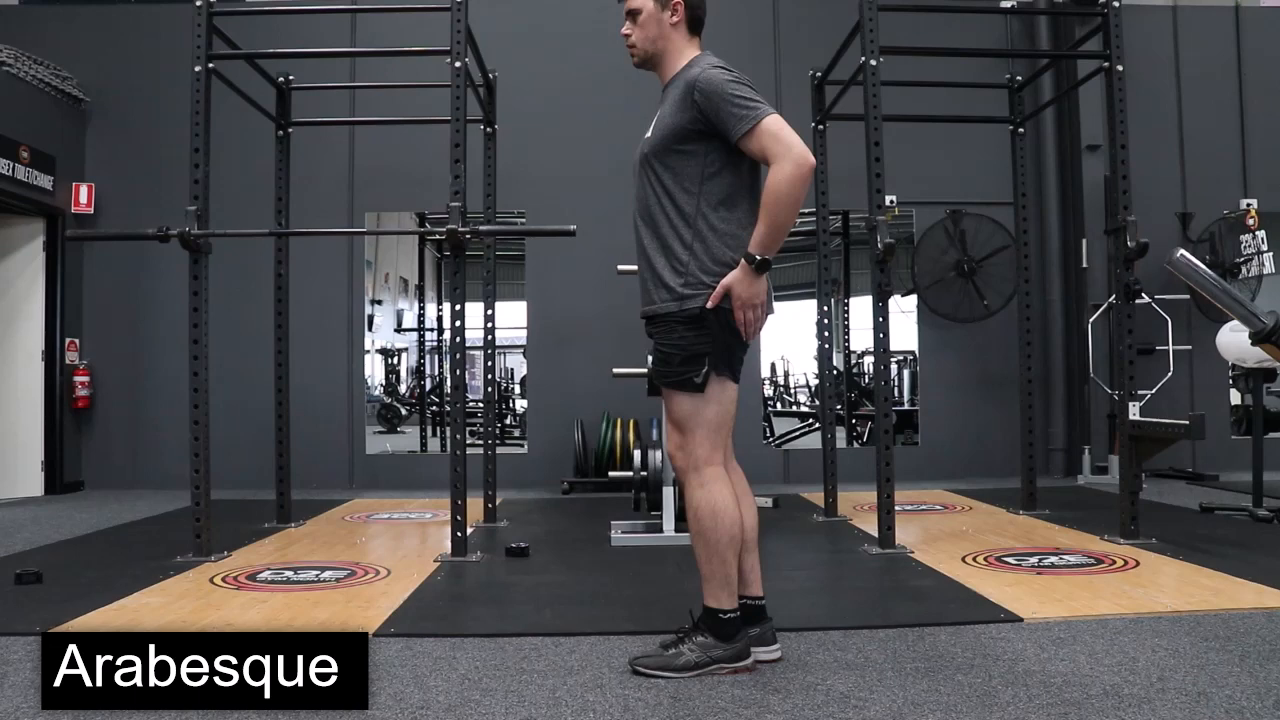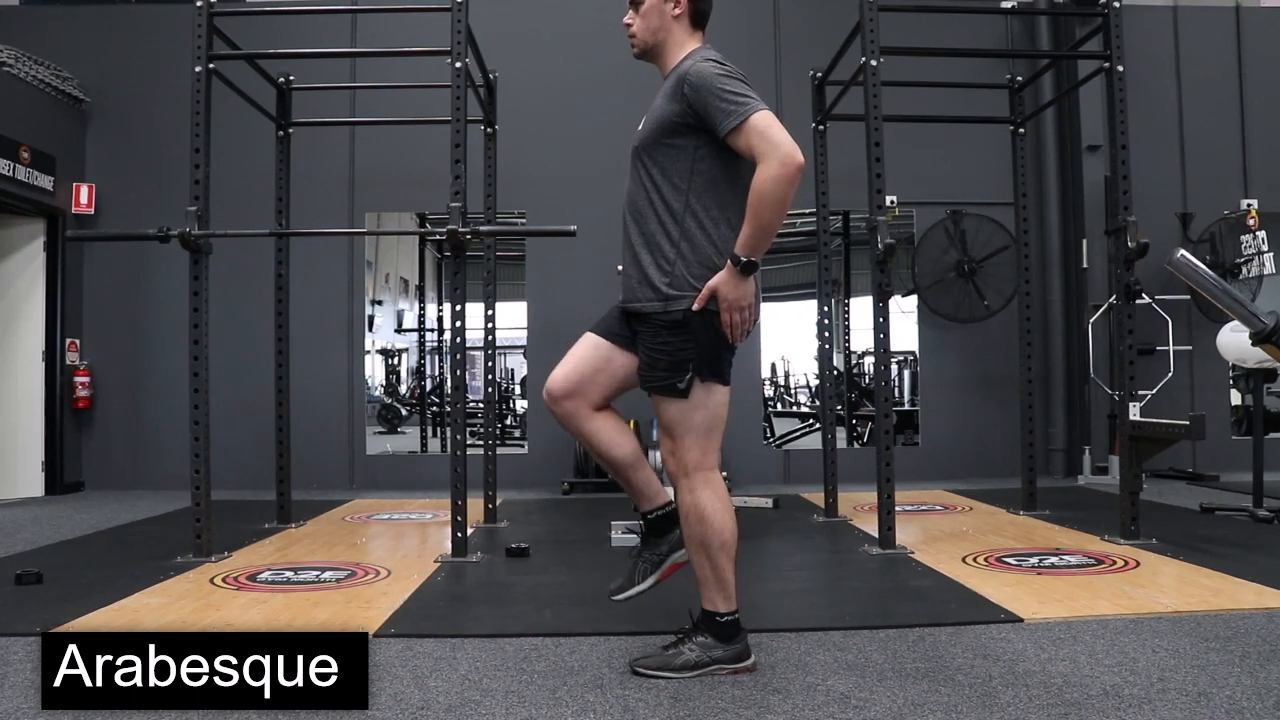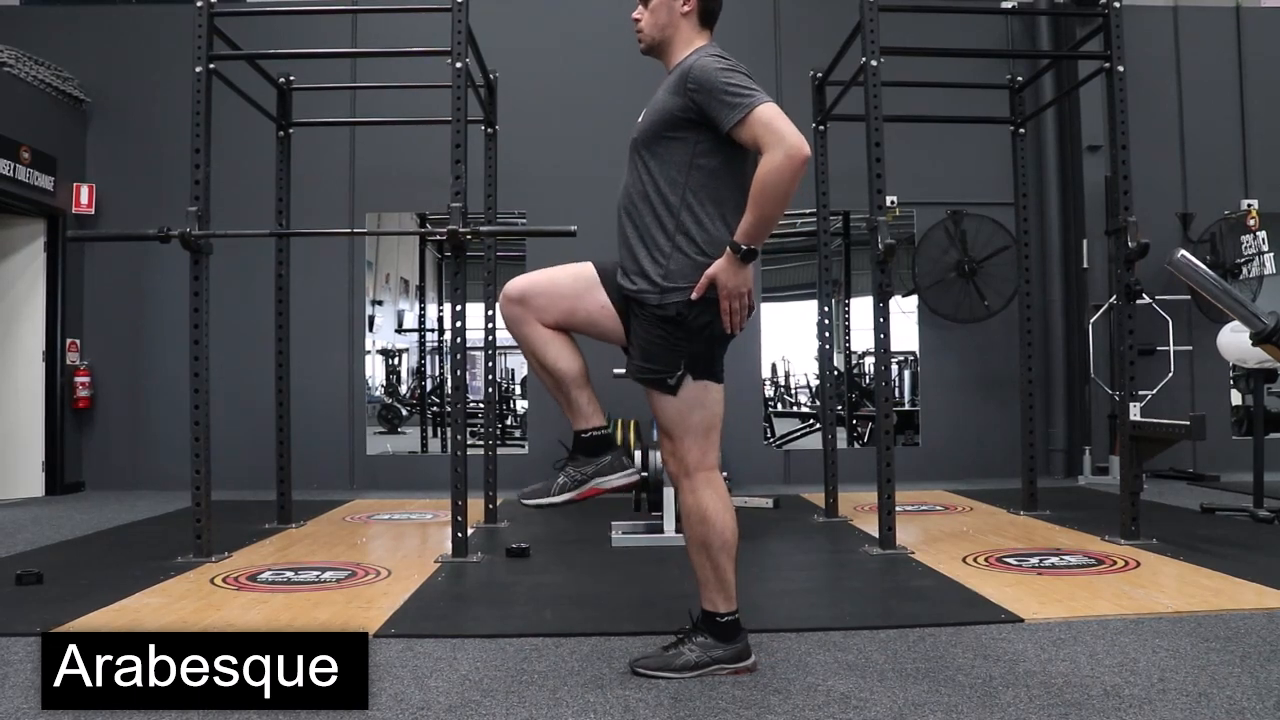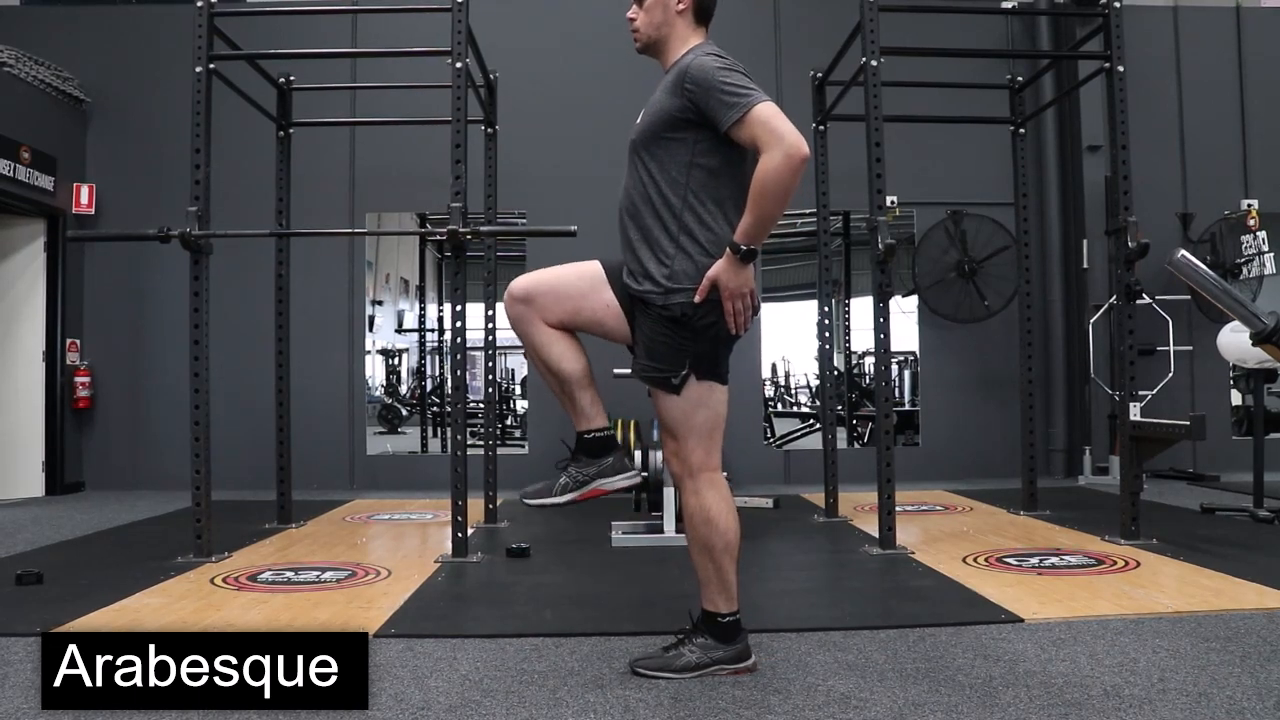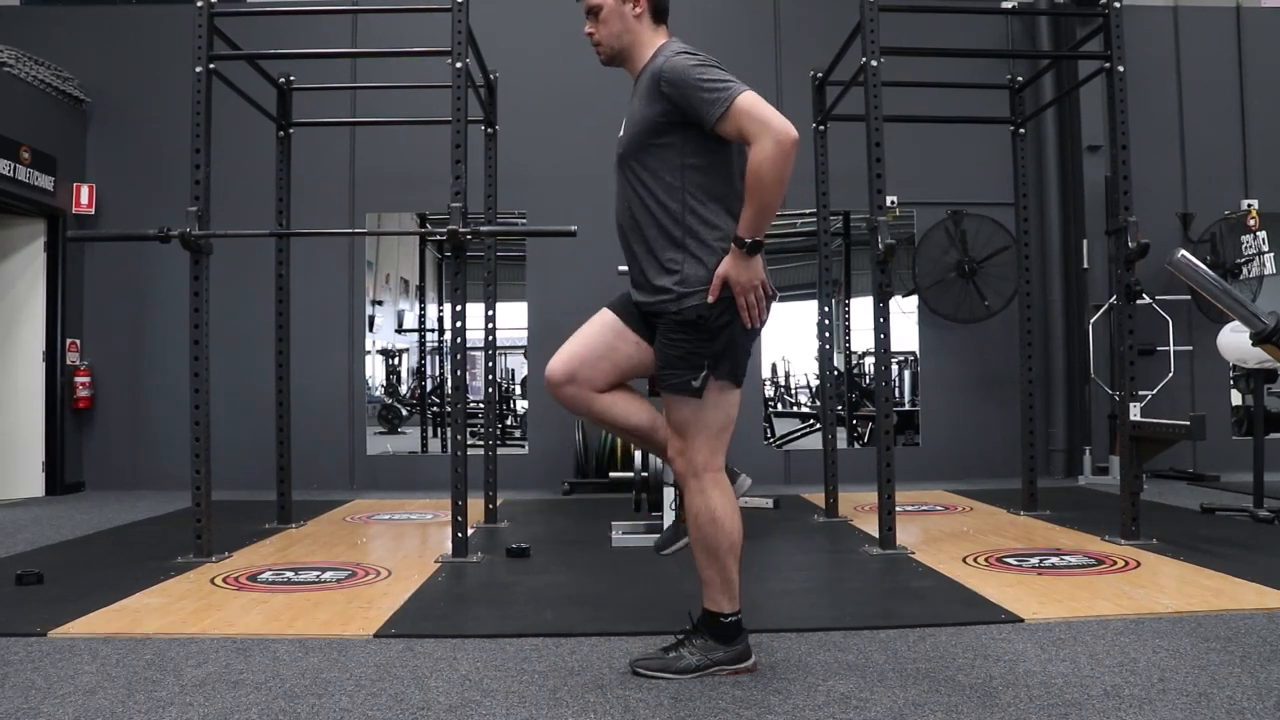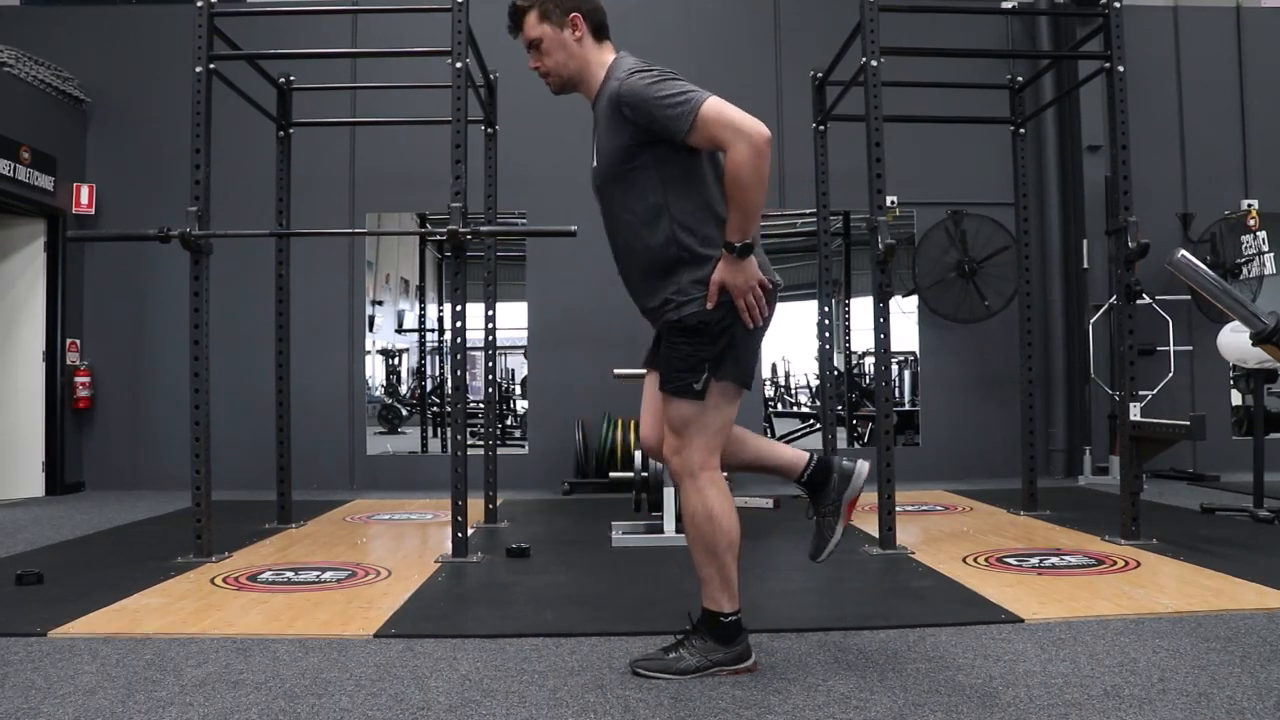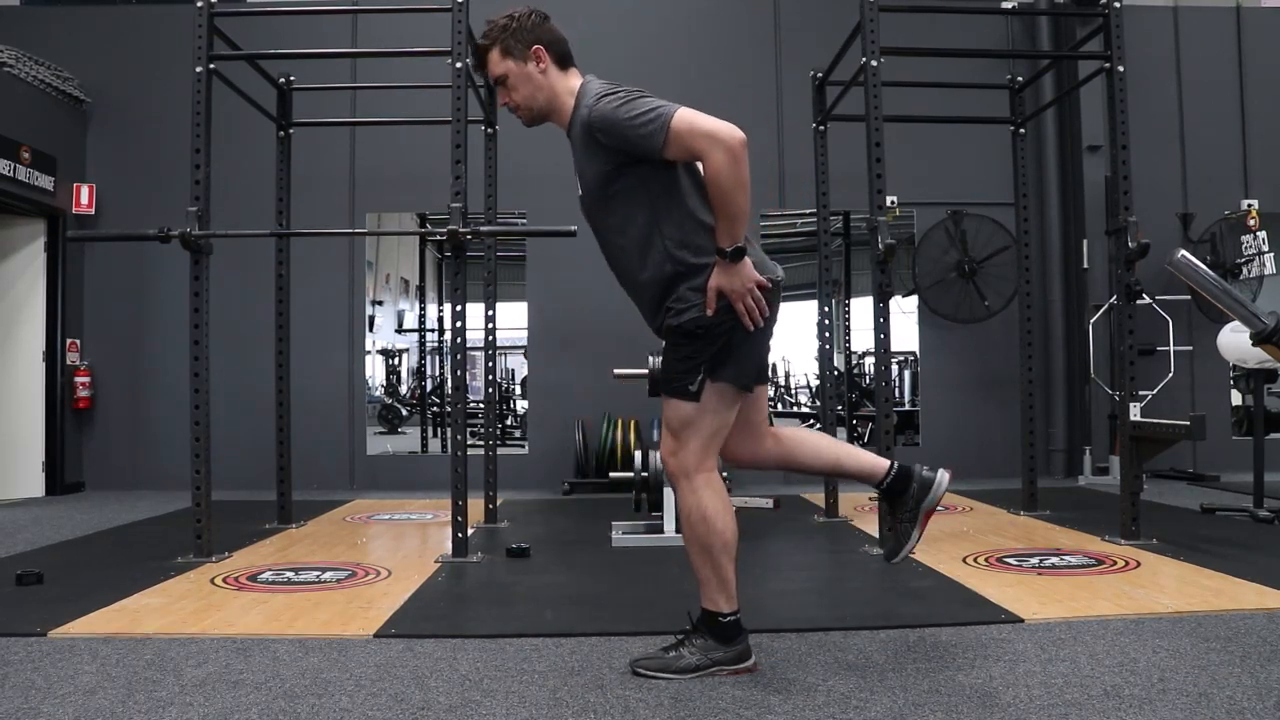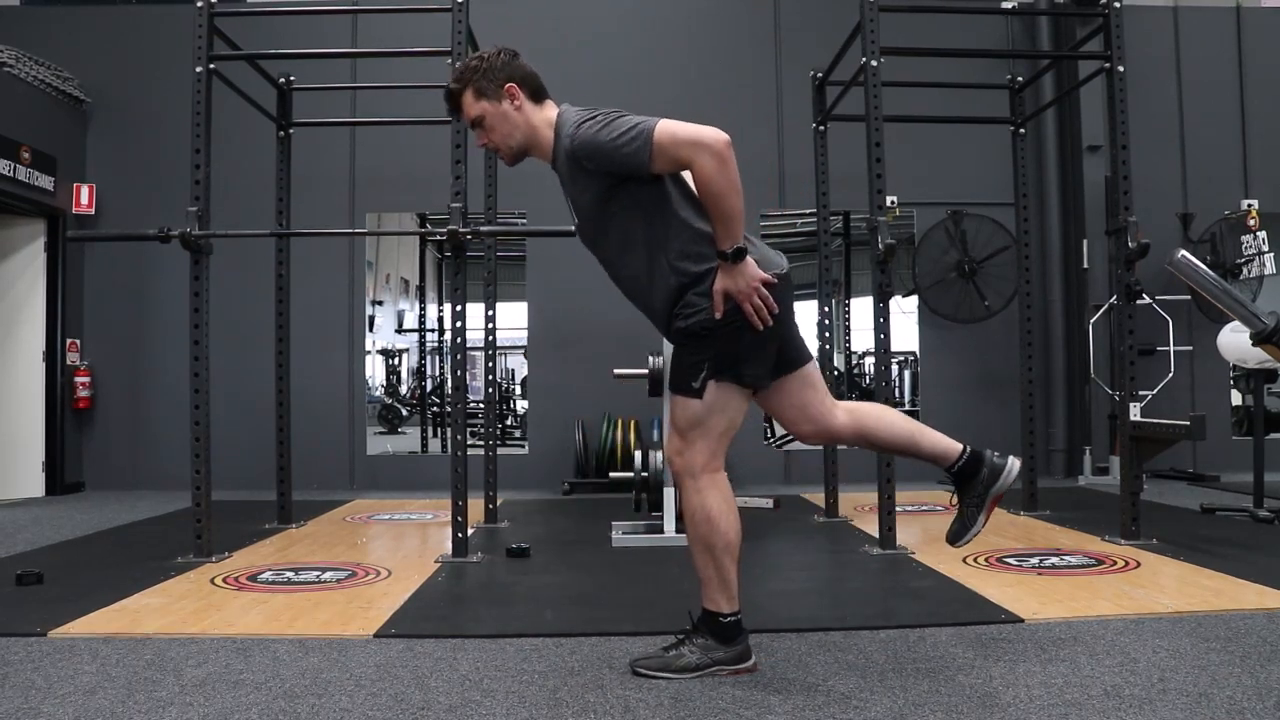
dt=0.5s
person 1, frame 1
left shoulder: (709, 81)
right shoulder: (677, 96)
left elbow: (795, 161)
left wrist: (753, 266)
left hip: (703, 304)
right hip: (681, 305)
left knee: (698, 461)
right knee: (712, 462)
left ankle: (722, 630)
right ankle: (750, 617)
person 1, frame 2
left shoulder: (704, 75)
right shoulder: (677, 88)
left elbow: (783, 160)
left wrist: (740, 267)
left hip: (692, 303)
right hip: (652, 299)
left knee: (691, 467)
right knee: (566, 394)
left ankle: (722, 634)
right ankle: (665, 524)
person 1, frame 3
left shoulder: (705, 70)
right shoulder: (683, 83)
left elbow: (789, 150)
left wrist: (740, 255)
left hip: (685, 293)
right hip: (649, 285)
left knee: (691, 466)
right knee: (522, 300)
left ankle: (723, 634)
right ankle: (596, 449)
person 1, frame 4
left shoulder: (704, 69)
right shoulder: (679, 81)
left elbow: (788, 150)
left wrist: (740, 255)
left hip: (691, 293)
right hip: (654, 284)
left knee: (693, 466)
right knee: (528, 298)
left ankle: (723, 636)
right ankle: (599, 448)
person 1, frame 5
left shoulder: (676, 69)
right shoulder: (653, 84)
left elbow: (777, 137)
left wrist: (744, 250)
left hip: (705, 293)
right hip: (665, 291)
left knee: (696, 463)
right knee: (569, 377)
left ankle: (724, 636)
right ankle: (708, 474)
person 1, frame 6
left shoulder: (633, 87)
right shoulder: (610, 102)
left elbow: (749, 137)
left wrist: (738, 253)
left hip: (713, 296)
right hip: (687, 299)
left knee: (689, 459)
right knee: (663, 440)
left ankle: (723, 637)
right ankle: (821, 473)
person 1, frame 7
left shoulder: (603, 111)
right shoulder: (589, 124)
left elbow: (724, 142)
right elbow: (696, 167)
left wrist: (730, 256)
left hip: (715, 297)
right hip: (710, 299)
left knee: (688, 462)
right knee: (747, 445)
left ankle: (722, 635)
right ankle: (902, 481)
person 1, frame 8
left shoulder: (586, 136)
right shoulder: (576, 152)
left elbow: (709, 146)
right elbow: (683, 175)
left wrist: (731, 258)
left hip: (723, 297)
right hip: (733, 296)
left knee: (693, 461)
right knee: (823, 422)
left ankle: (722, 635)
right ankle: (974, 465)
